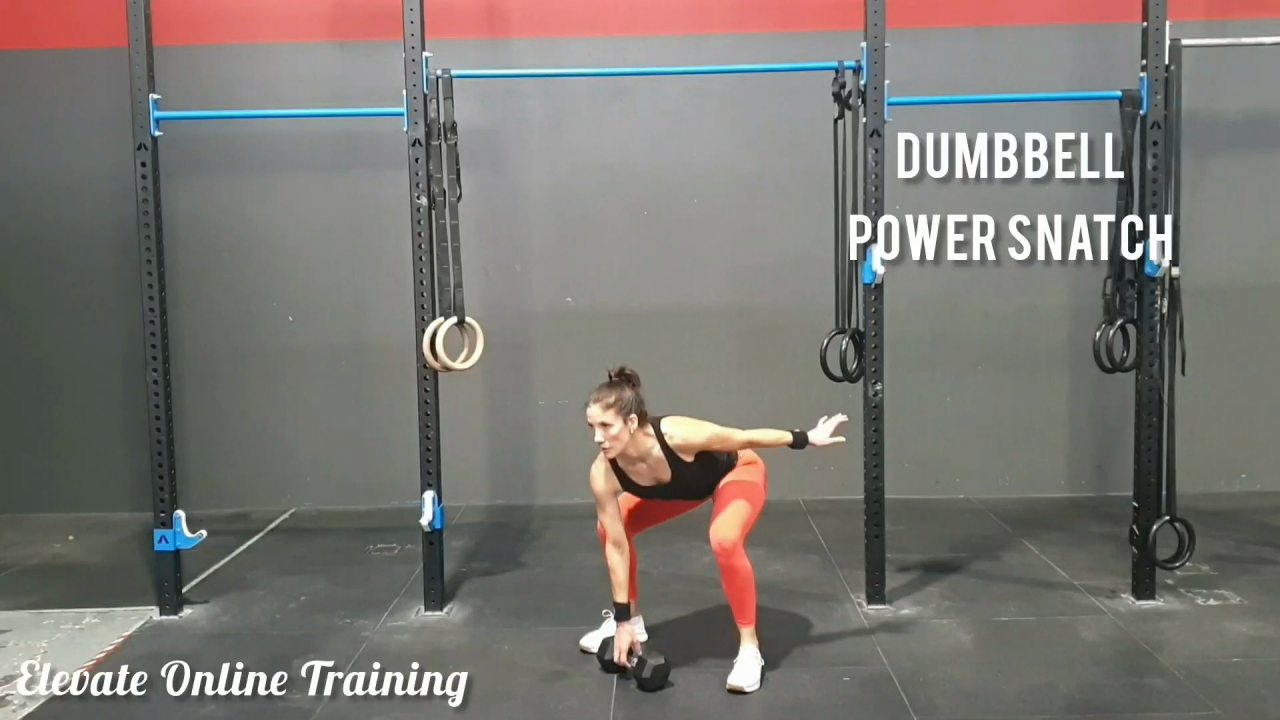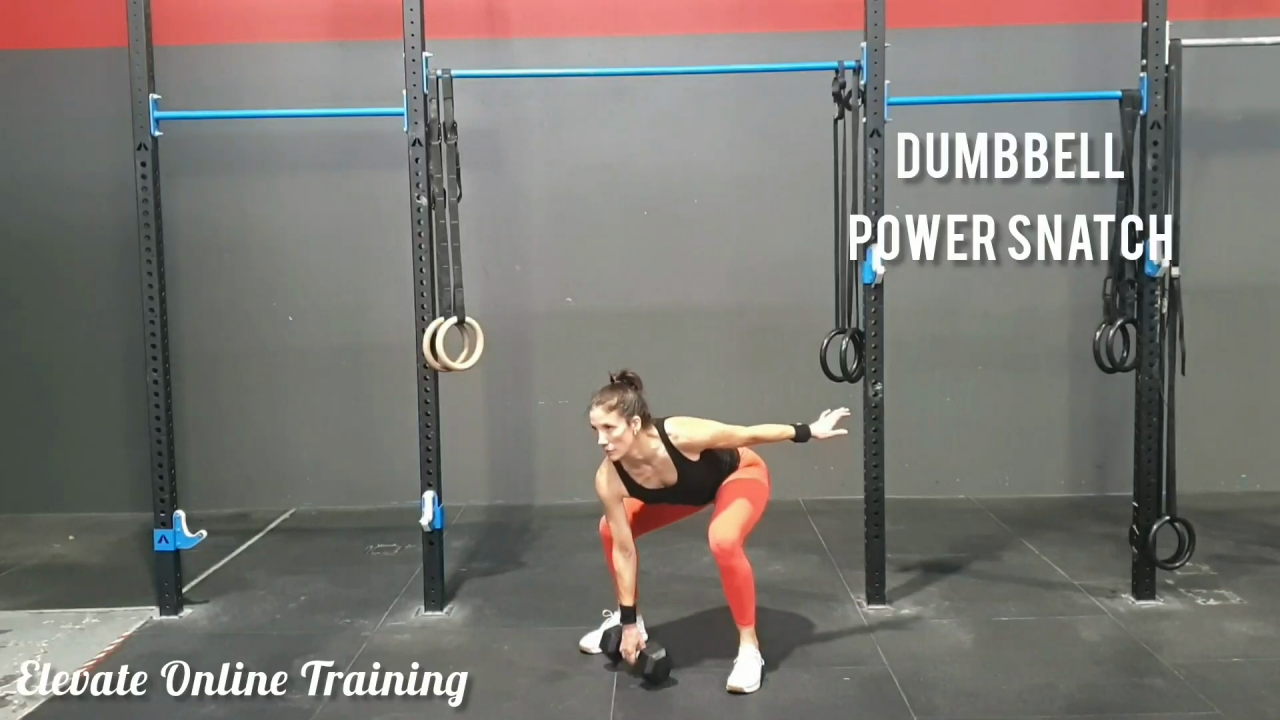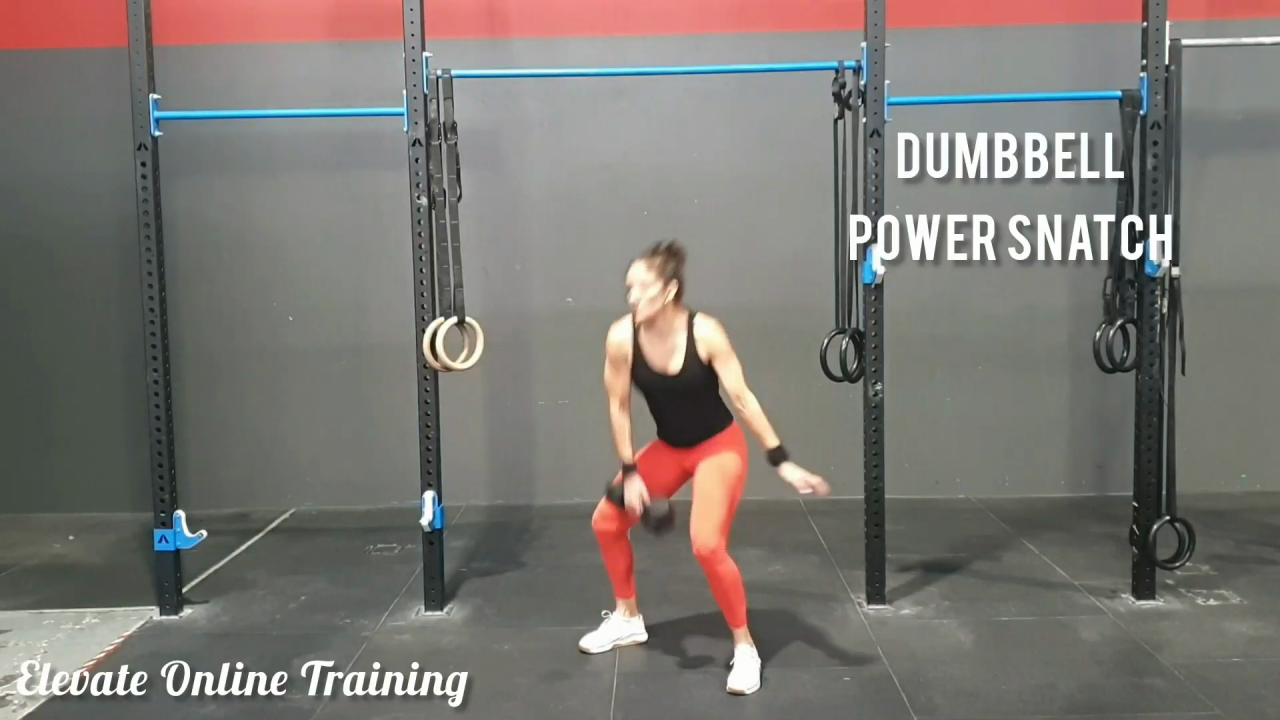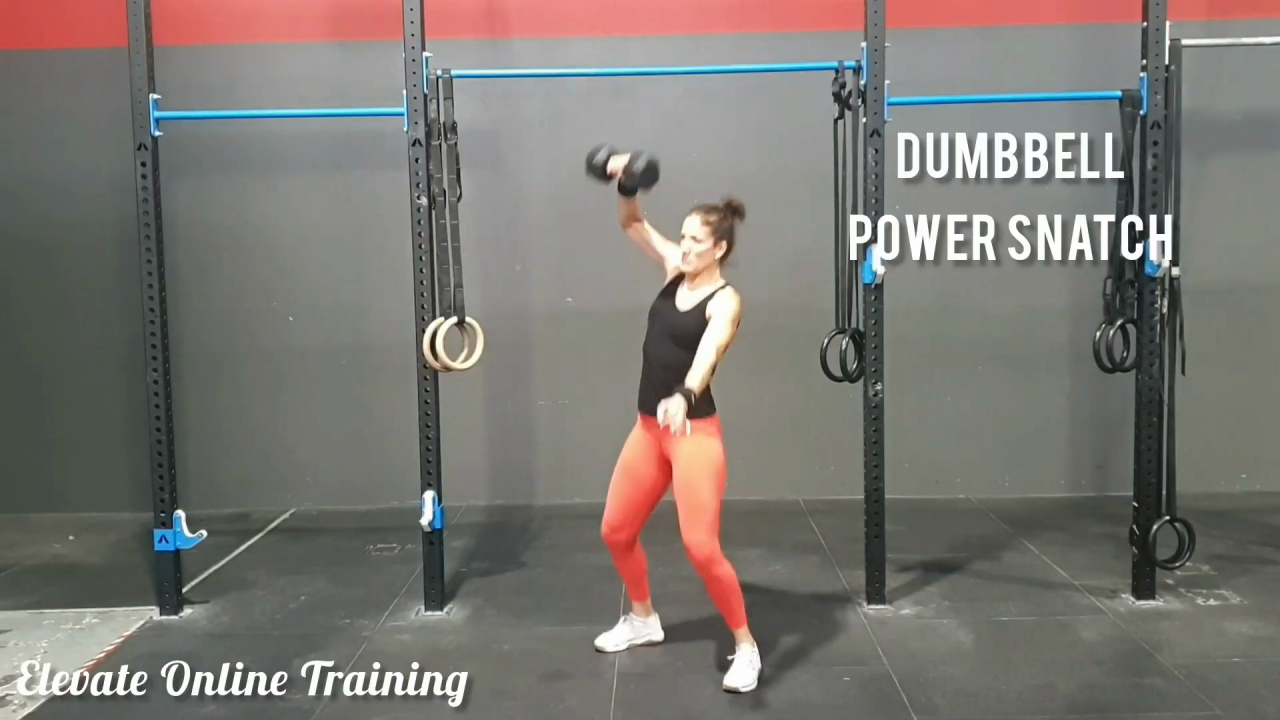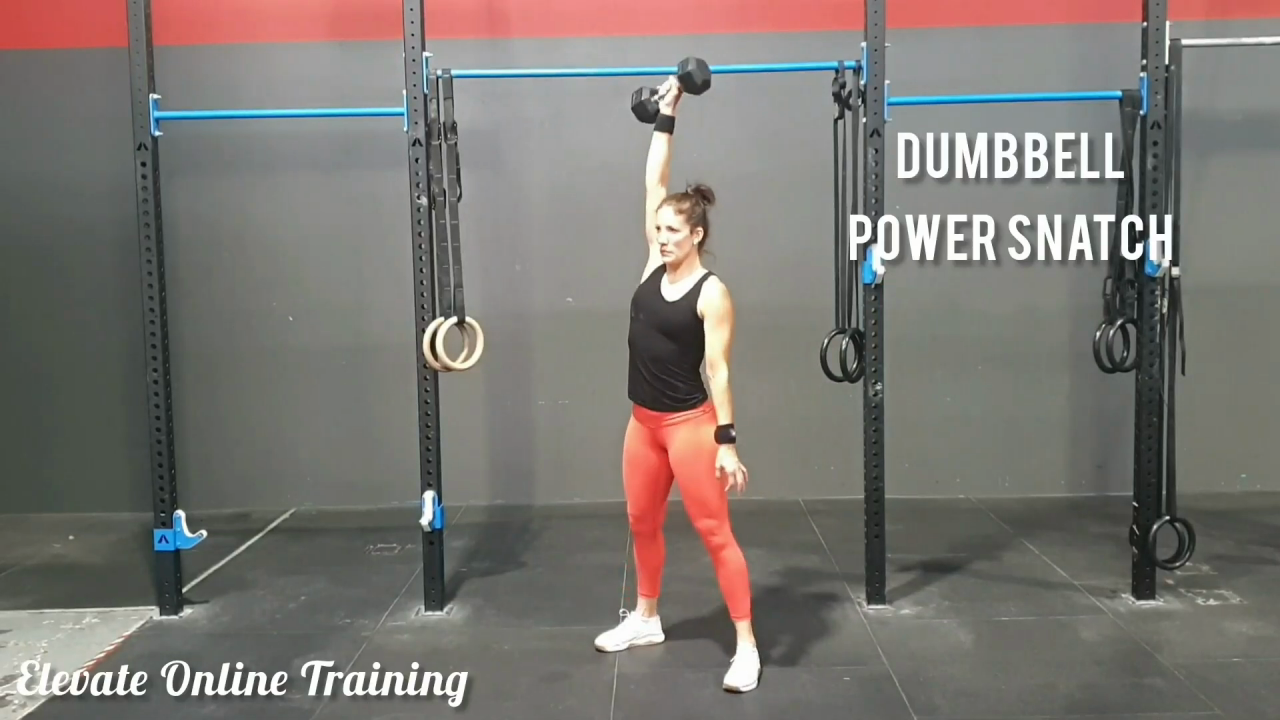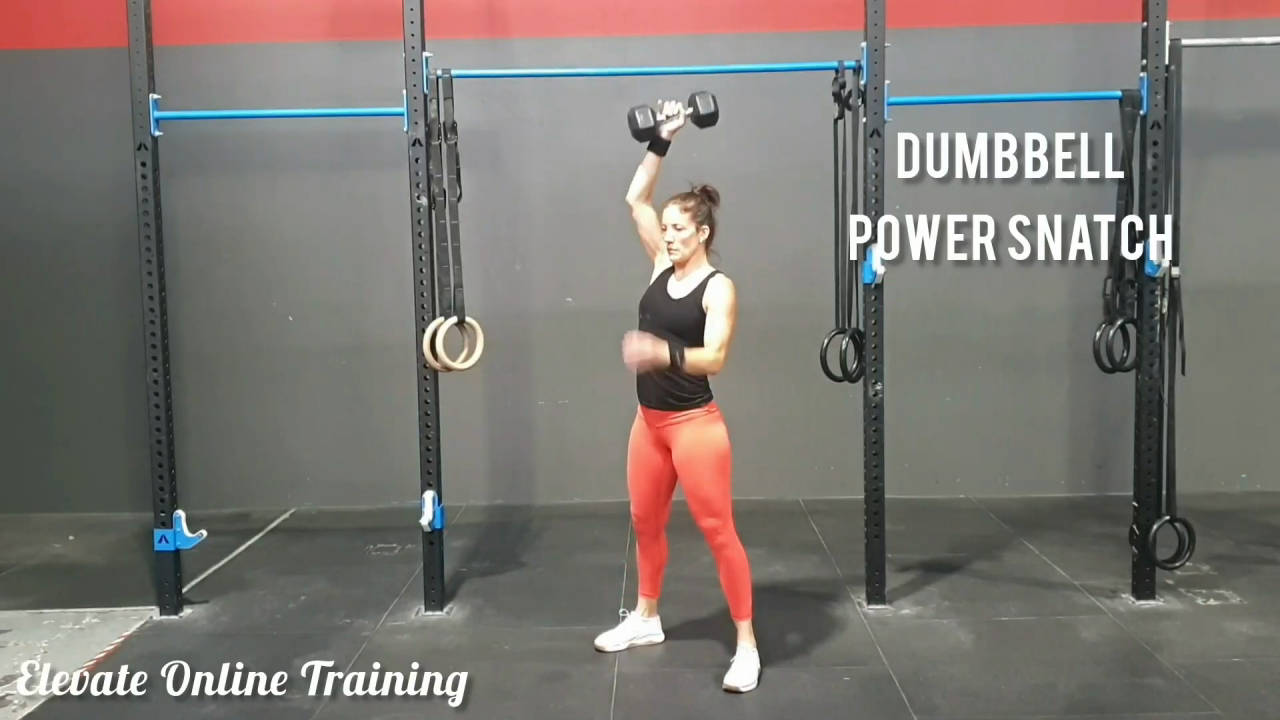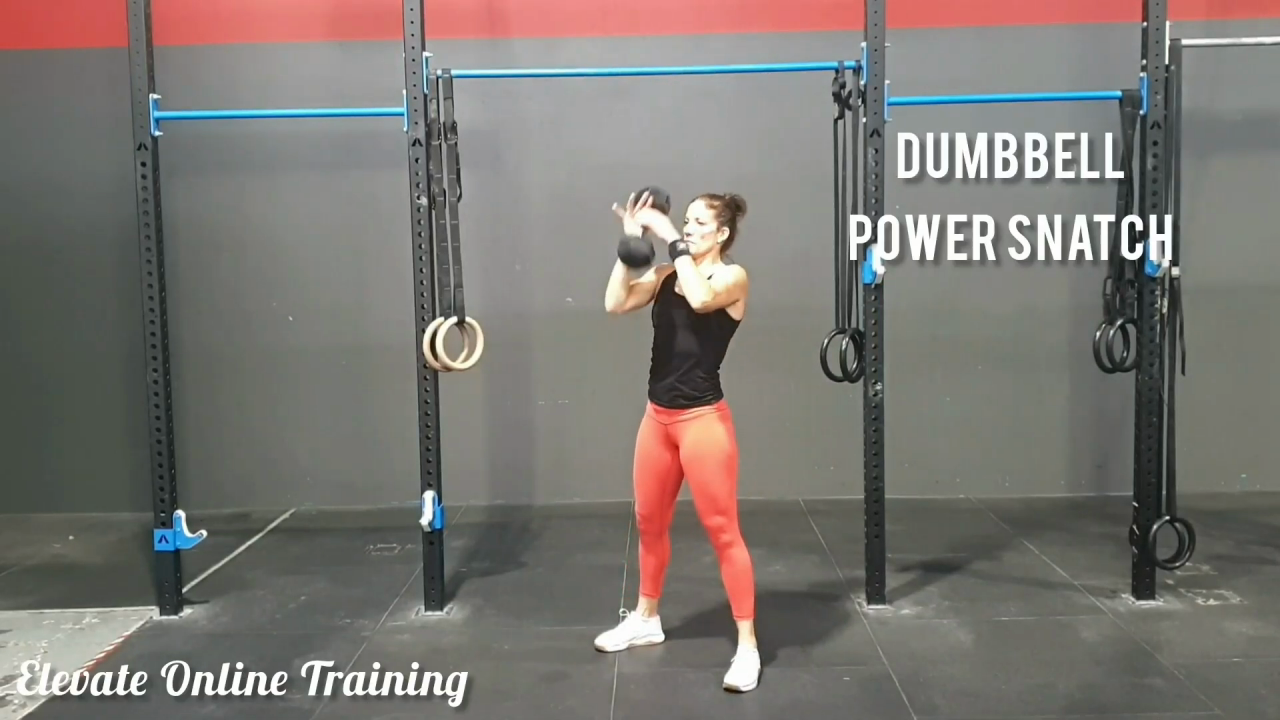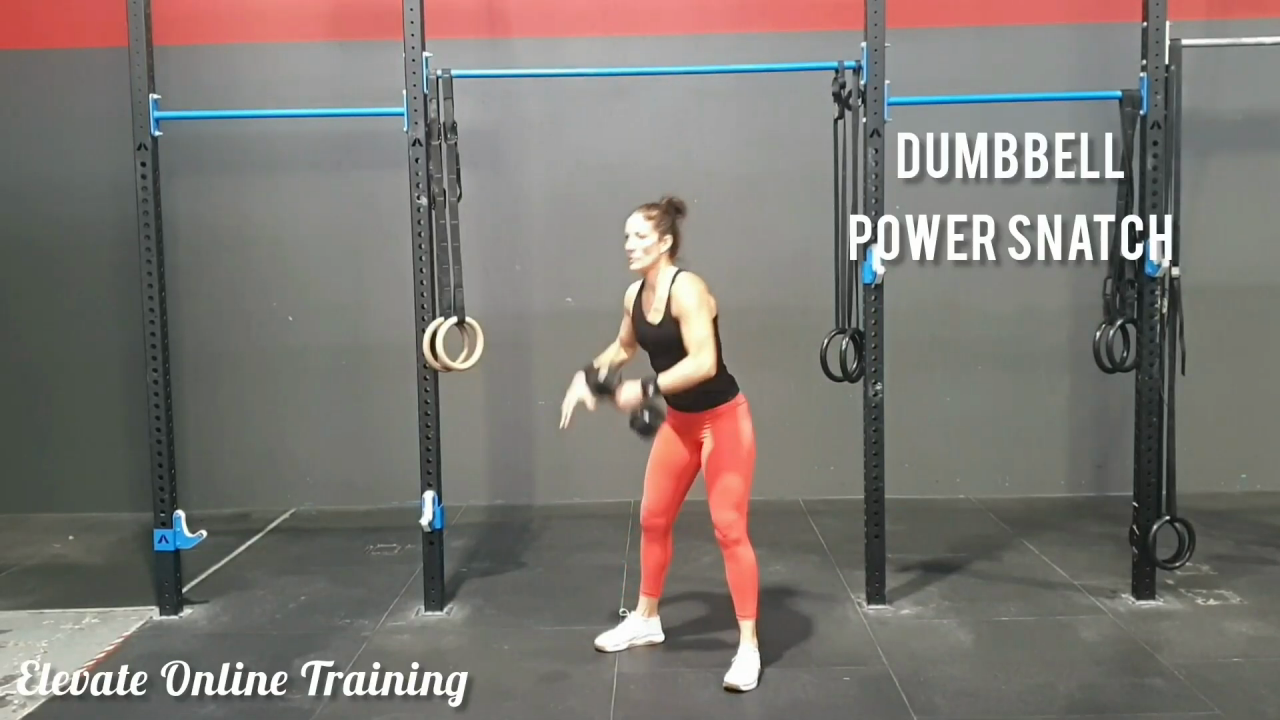
dt=0.4s
person 1, frame 1
left shoulder: (677, 435)
right shoulder: (603, 473)
left elbow: (745, 438)
right elbow: (615, 545)
left wrist: (805, 439)
right wrist: (622, 619)
left hip: (738, 470)
right hip: (686, 485)
left knee: (724, 540)
right knee: (608, 528)
left ankle: (749, 648)
right ankle: (634, 619)
person 1, frame 2
left shoulder: (681, 435)
right shoulder: (608, 478)
left elbow: (748, 435)
right elbow: (623, 548)
left wrist: (807, 431)
right wrist: (628, 621)
left hip: (741, 473)
right hip: (690, 491)
left knee: (723, 541)
right knee: (610, 529)
left ankle: (749, 647)
right ankle: (627, 618)
person 1, frame 3
left shoulder: (704, 332)
right shoulder: (620, 338)
left elbow: (743, 398)
right elbow: (618, 408)
left wrist: (781, 460)
right wrist: (630, 472)
left hip: (719, 445)
right hip: (669, 448)
left knee: (706, 546)
right knee: (606, 523)
left ankle: (745, 649)
right ankle: (627, 618)
person 1, frame 4
left shoulder: (726, 301)
right shoulder: (676, 270)
left elbow: (707, 357)
right elbow: (630, 220)
left wrist: (682, 400)
right wrist: (623, 185)
left hip: (695, 431)
right hip: (649, 428)
left knee: (701, 547)
right knee: (616, 531)
left ankle: (746, 646)
right ankle: (643, 618)
person 1, frame 5
left shoulder: (712, 292)
right shoulder: (655, 265)
left elbow: (718, 371)
right elbow: (653, 182)
left wrist: (725, 442)
right wrist: (665, 117)
left hip: (689, 425)
right hip: (643, 423)
left knee: (713, 533)
right knee: (641, 523)
left ankle: (746, 646)
right ankle: (645, 619)
person 1, frame 6
left shoulder: (719, 287)
right shoulder: (663, 266)
left elbow: (714, 357)
right elbow: (636, 199)
left wrist: (665, 352)
right wrist: (661, 141)
left hip: (694, 425)
right hip: (648, 422)
left knee: (718, 534)
right knee: (646, 524)
left ankle: (747, 646)
right ankle: (645, 619)
person 1, frame 7
left shoulder: (732, 277)
right shoulder: (668, 276)
left elbow: (700, 297)
right elbow: (616, 304)
left wrist: (672, 240)
right wrist: (631, 238)
left hip: (704, 422)
right hip: (657, 418)
left knee: (722, 531)
right knee: (649, 522)
left ankle: (748, 647)
right ankle: (646, 619)
person 1, frame 8
left shoulder: (687, 288)
right shoulder: (636, 293)
left elbow: (704, 363)
right elbow: (622, 347)
left wrist: (643, 389)
right wrist: (585, 377)
left hip: (722, 418)
right hip: (677, 422)
left knee: (729, 528)
right knee: (654, 518)
left ankle: (748, 645)
right ankle: (646, 619)
